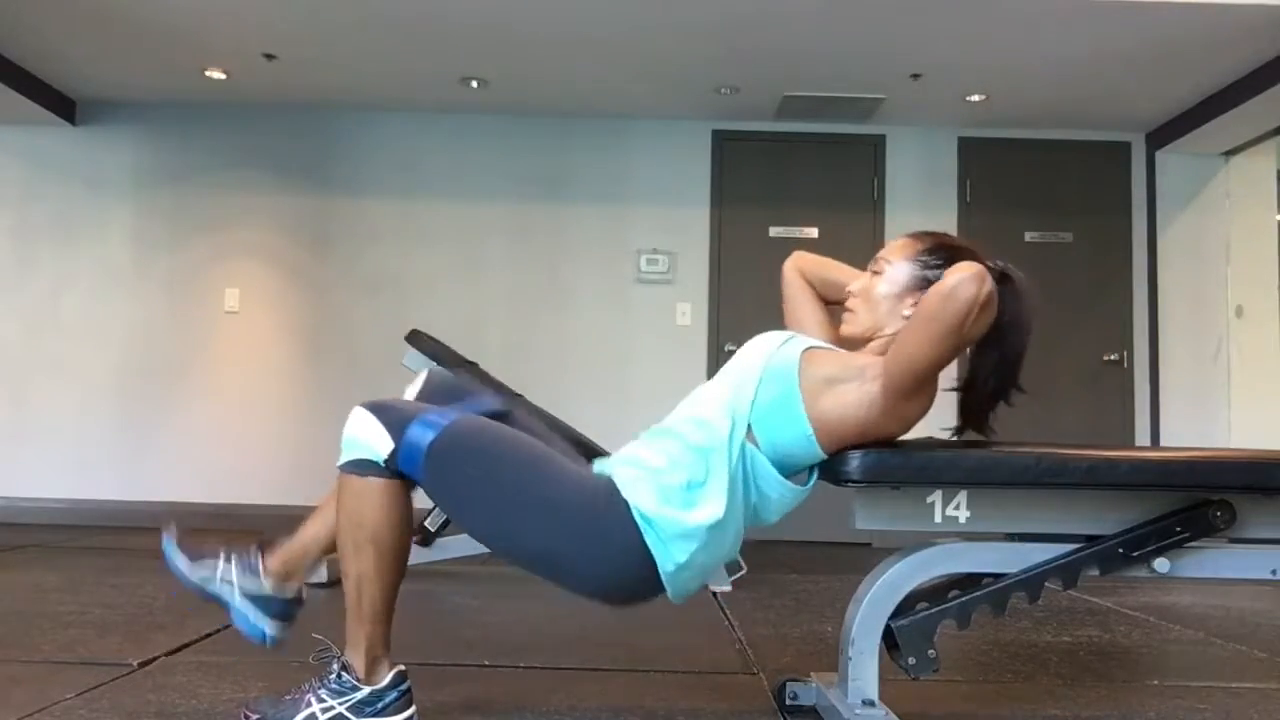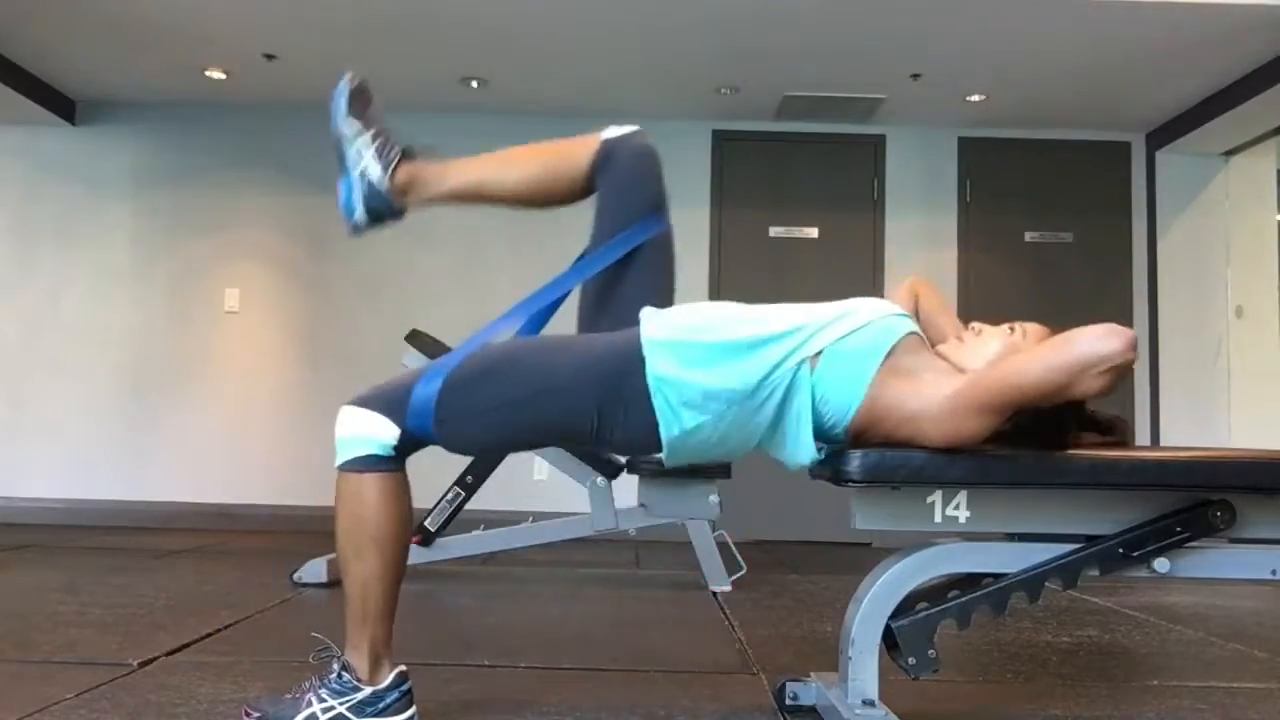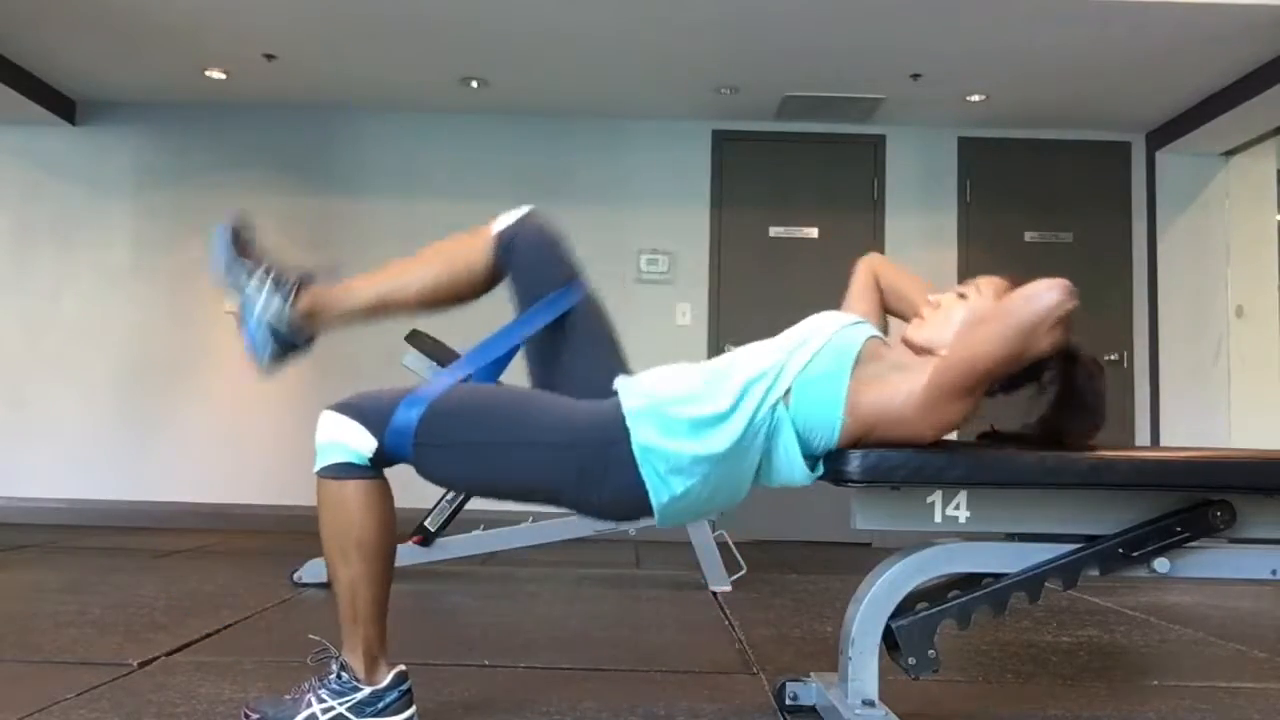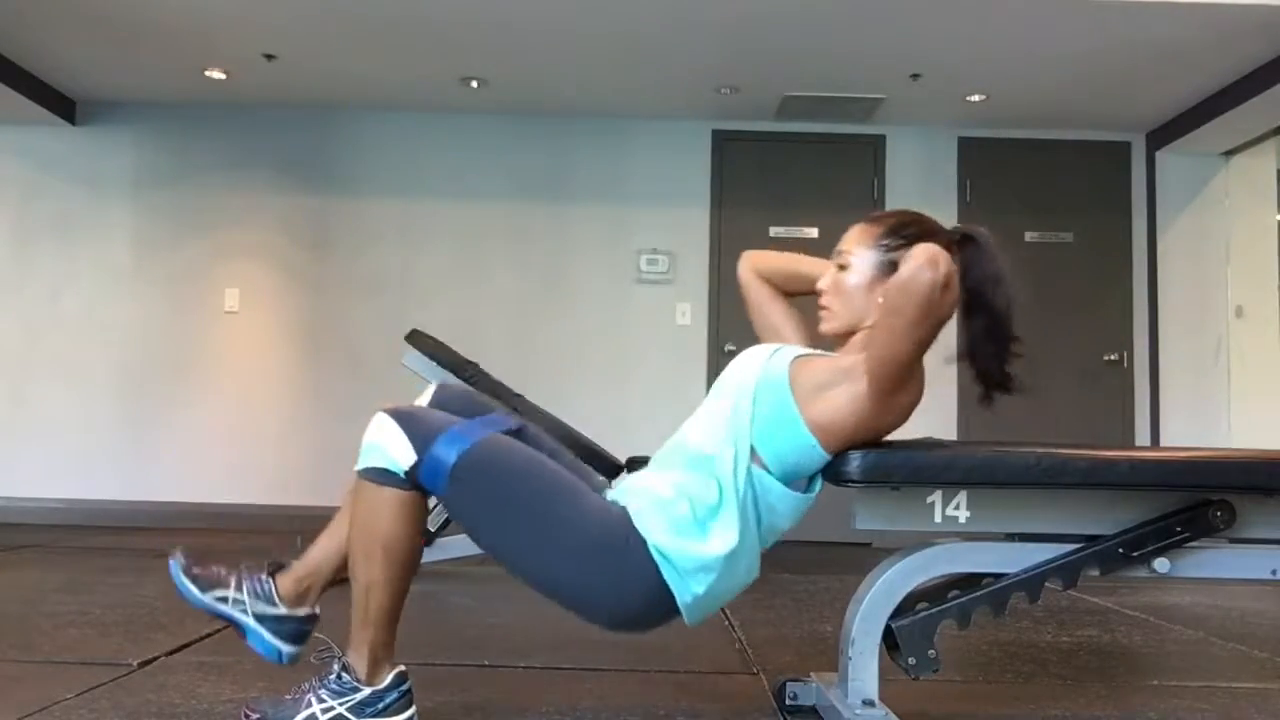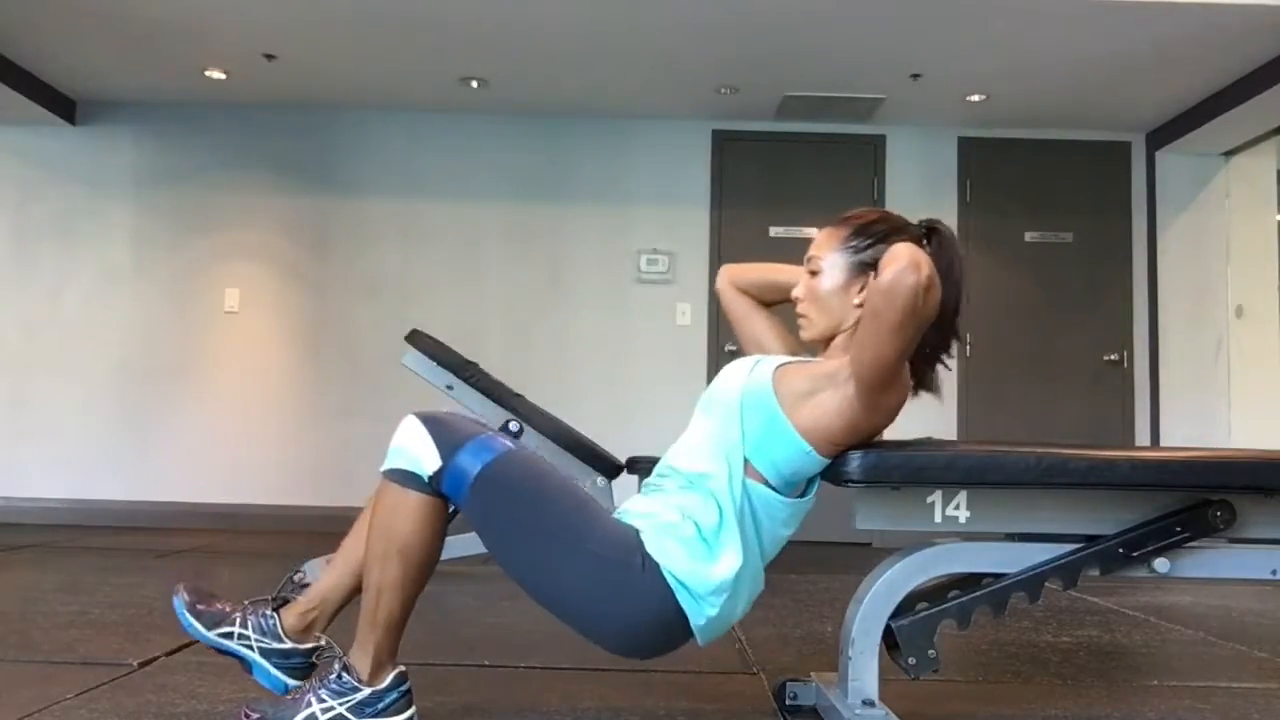
dt=0.5s
person 1, frame 1
left shoulder: (885, 390)
right shoulder: (838, 361)
left elbow: (972, 288)
right elbow: (799, 265)
left wrist: (931, 279)
right wrist: (877, 287)
left hip: (628, 533)
right hip: (622, 498)
left knee: (381, 429)
right knee: (439, 394)
right ankle: (274, 578)
person 1, frame 2
left shoulder: (957, 406)
right shoulder: (937, 366)
left elbow: (1111, 344)
right elbow: (912, 288)
left wrist: (987, 356)
right wrist: (956, 332)
left hip: (642, 384)
right hip: (651, 351)
left knee: (371, 423)
right knee: (626, 155)
right ankle: (398, 181)
person 1, frame 3
left shoulder: (931, 393)
right shoulder: (876, 346)
left elbow: (1053, 298)
right elbow: (871, 263)
left wrist: (968, 318)
right wrist: (930, 310)
left hip: (628, 454)
right hip: (624, 414)
left knee: (350, 431)
right knee: (524, 238)
right ankle: (301, 313)
person 1, frame 4
left shoulder: (875, 384)
right shoulder: (819, 365)
left elbow: (933, 269)
right elbow: (752, 265)
left wrist: (899, 272)
right wrist: (843, 271)
left hip: (644, 564)
right hip: (639, 529)
left knee: (401, 438)
right knee: (443, 409)
right ankle: (285, 599)
person 1, frame 5
left shoulder: (859, 390)
right shoulder: (803, 372)
left elbow: (910, 272)
right elbow: (731, 279)
left wrist: (897, 264)
right wrist: (821, 273)
left hip: (652, 588)
right hip: (642, 554)
left knee: (429, 444)
right knee: (433, 457)
right ankle: (295, 629)
